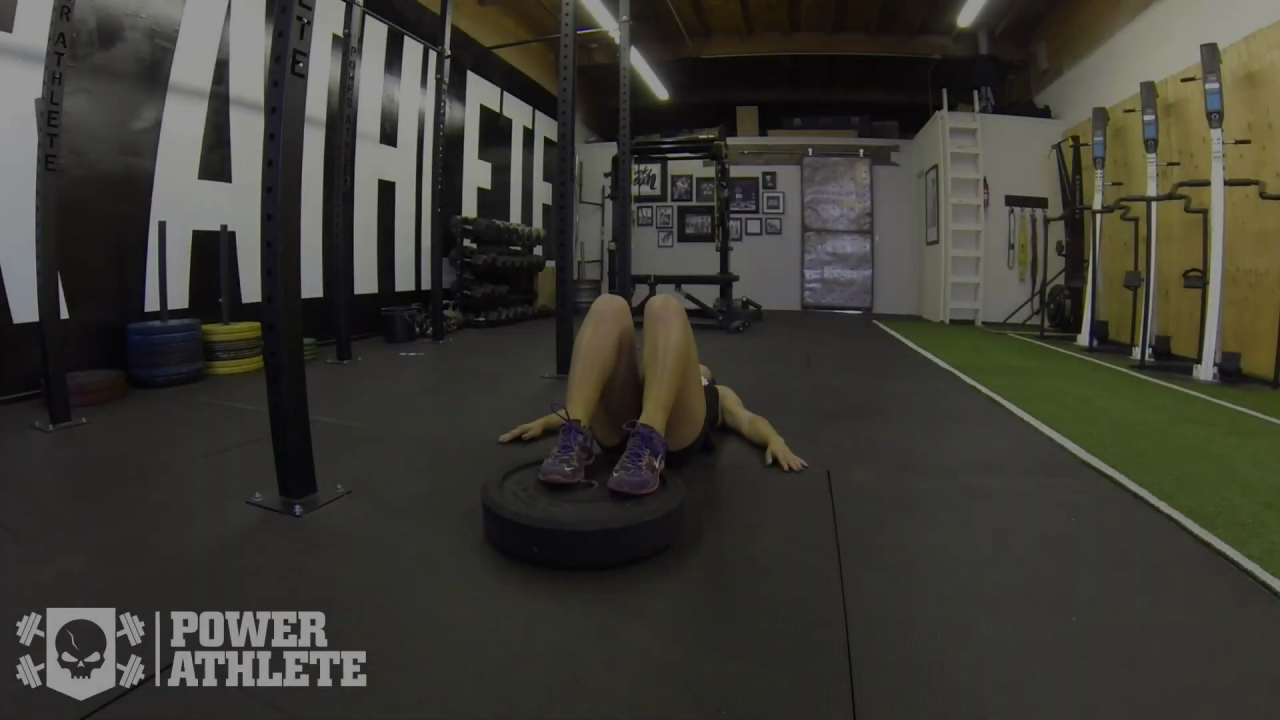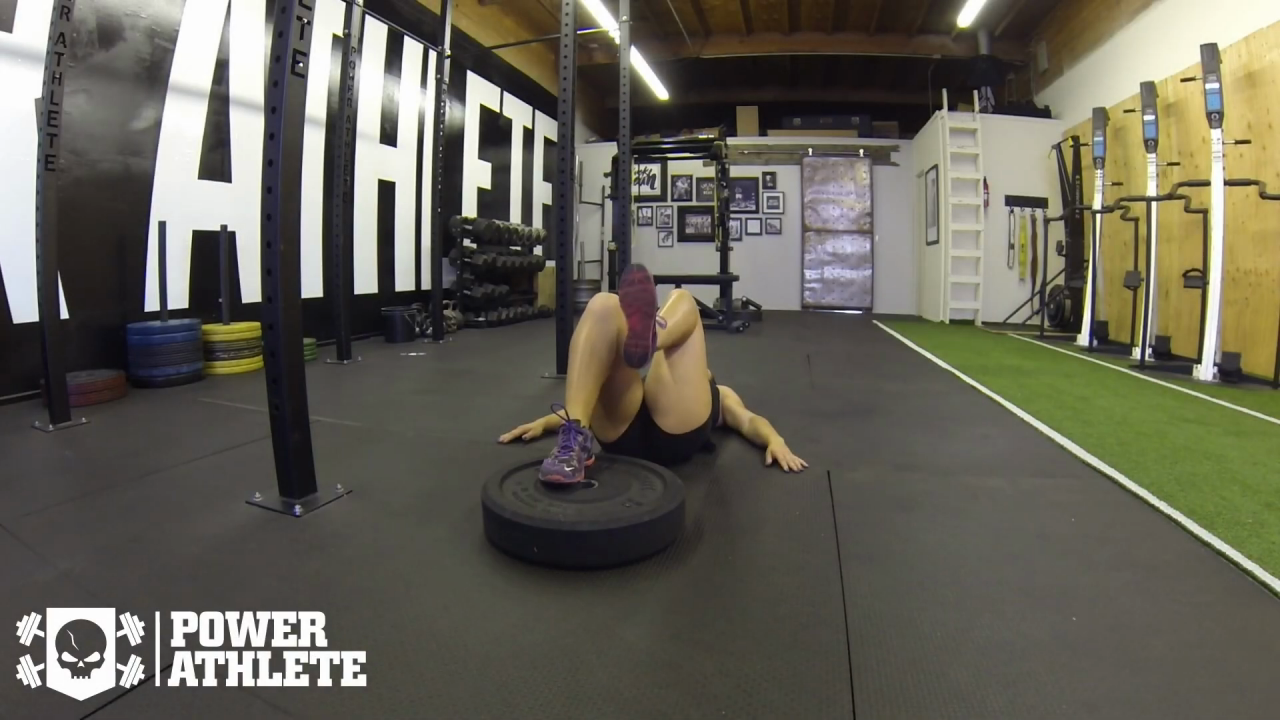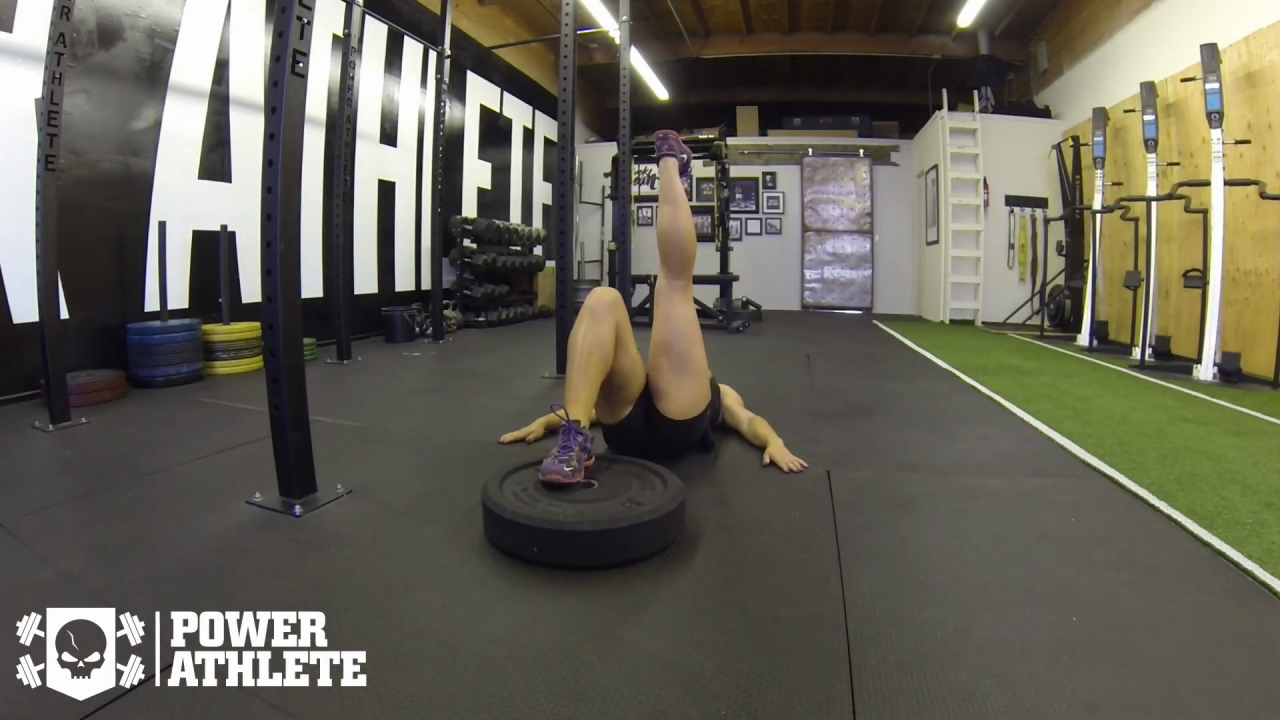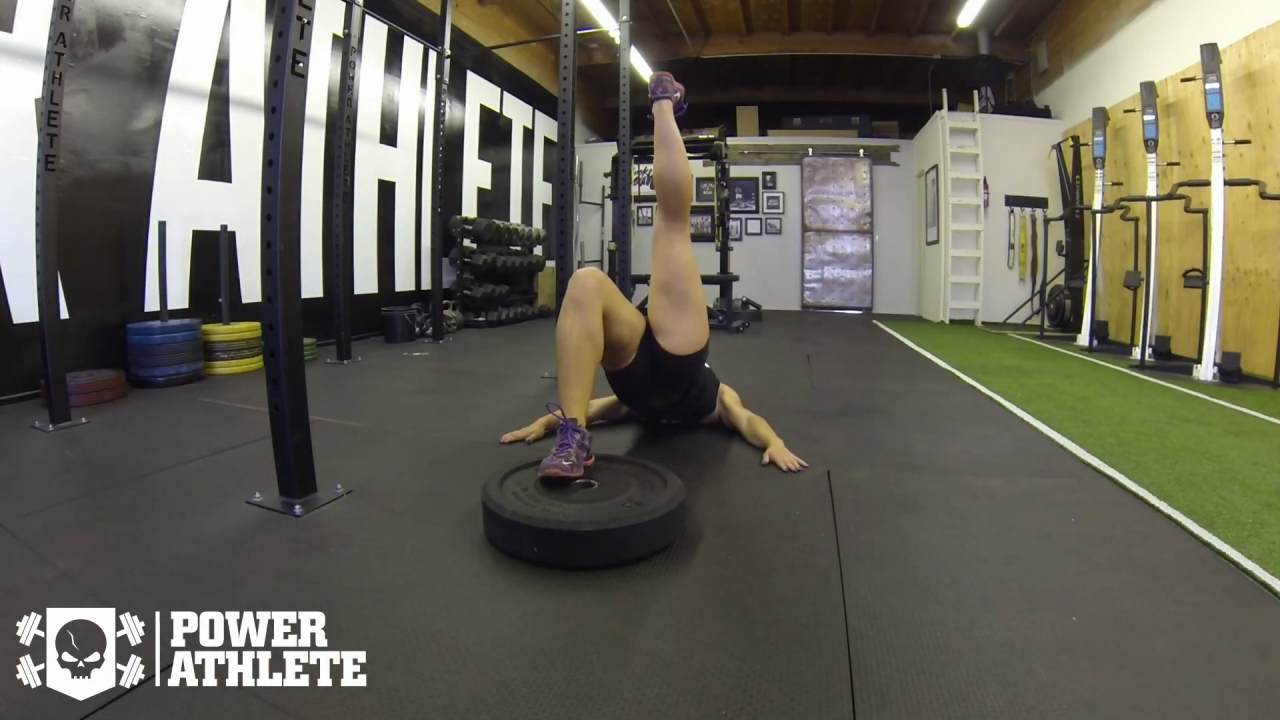
dt=1s
person 1, frame 1
left shoulder: (719, 394)
right shoulder: (641, 380)
left elbow: (747, 420)
right elbow: (594, 404)
left wrist: (774, 440)
right wrist: (543, 422)
left hip: (675, 433)
right hip: (619, 428)
left knee: (664, 307)
right knee: (609, 306)
left ankle: (649, 445)
right ankle: (575, 439)
person 1, frame 2
left shoulder: (718, 393)
right shoulder: (650, 385)
left elbow: (748, 421)
right elbow: (600, 404)
left wrist: (774, 440)
right wrist: (544, 421)
left hip: (677, 434)
right hip: (623, 432)
left knee: (681, 301)
right knee: (605, 305)
left ankle: (647, 335)
right ankle: (574, 442)
person 1, frame 3
left shoulder: (720, 393)
right shoulder: (638, 385)
left elbow: (748, 420)
right elbow: (598, 403)
left wrist: (774, 442)
right wrist: (545, 422)
left hip: (677, 423)
right hip: (628, 425)
right knee: (602, 300)
right ankle: (574, 438)
person 1, frame 4
left shoulder: (716, 394)
right elbow: (598, 406)
left wrist: (774, 443)
left hip: (679, 362)
right hip: (639, 373)
right ankle: (572, 437)
